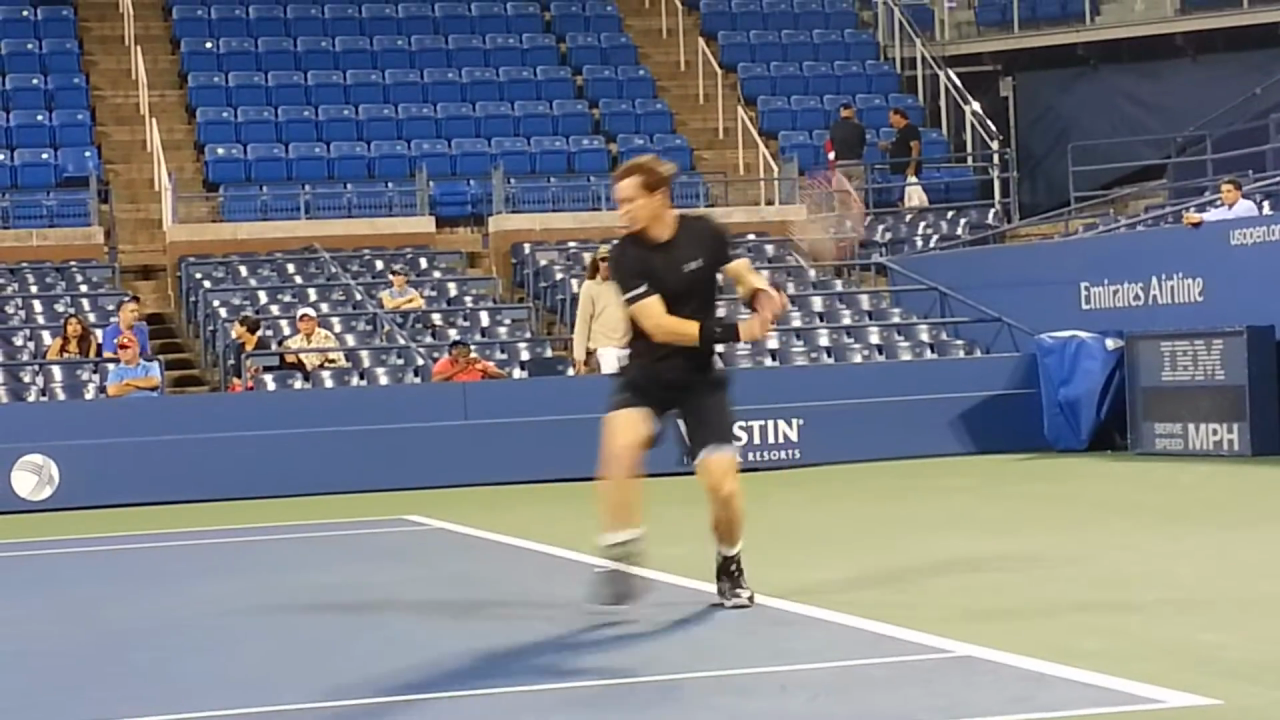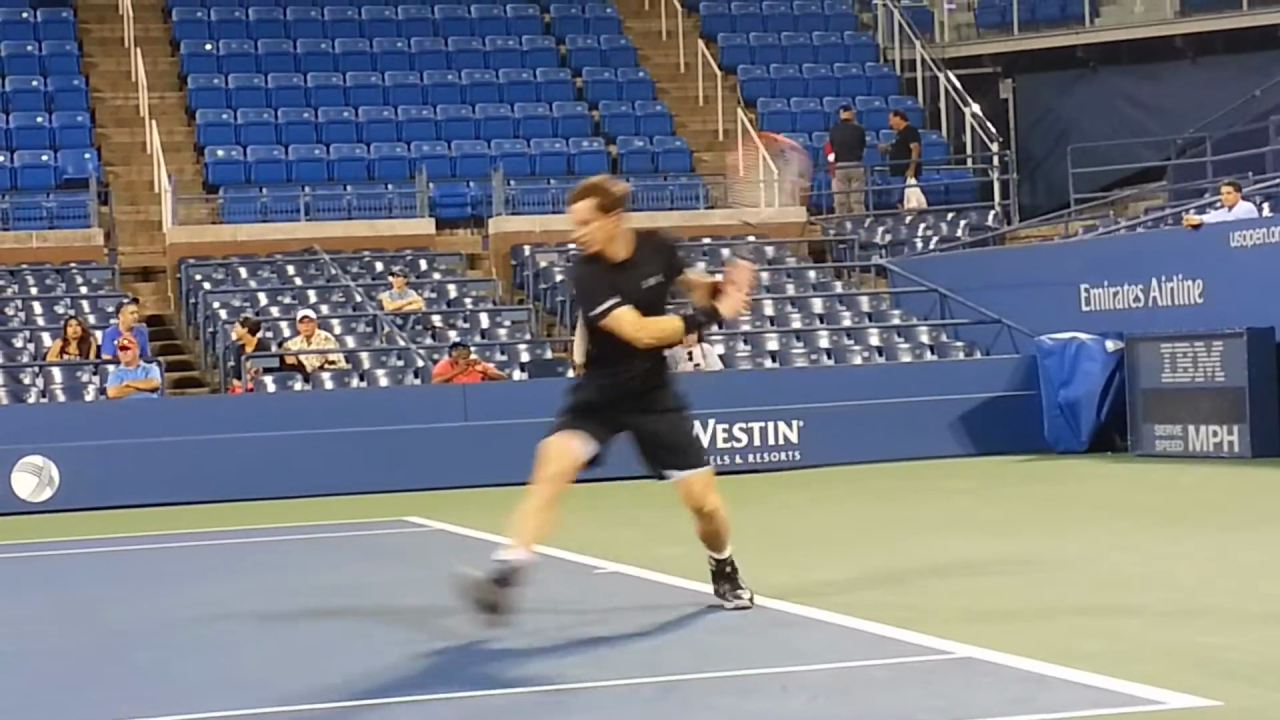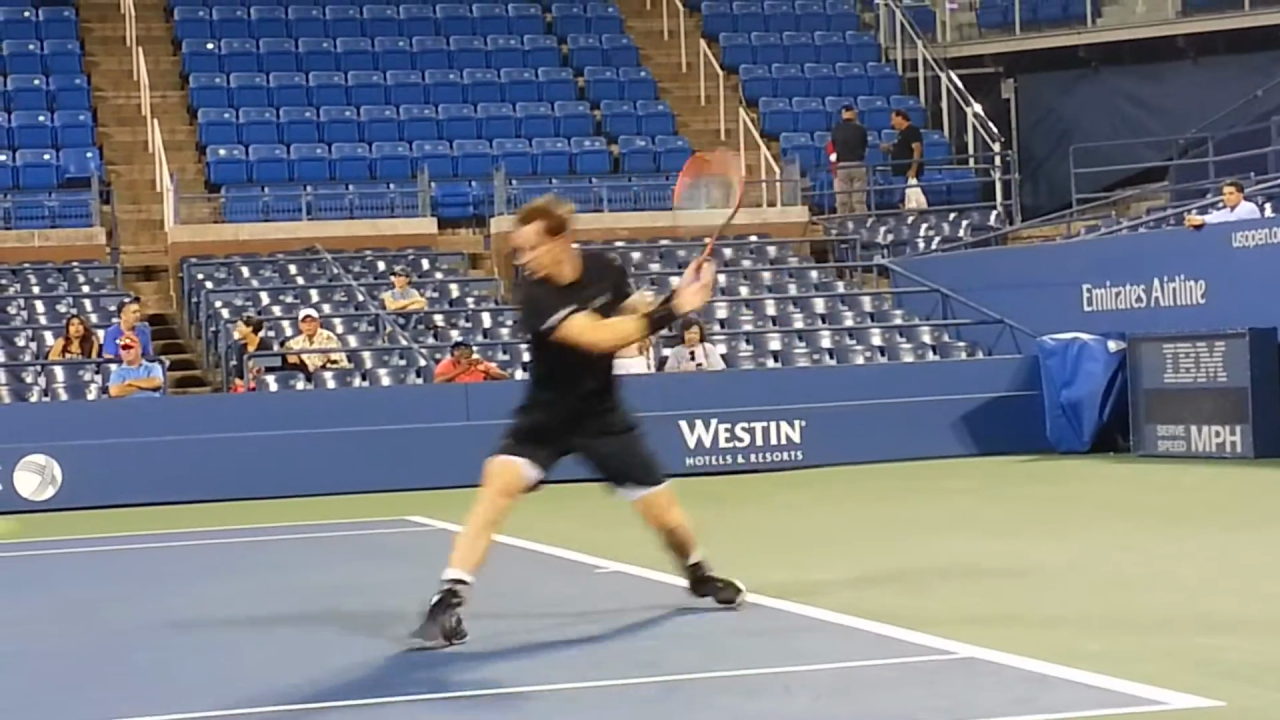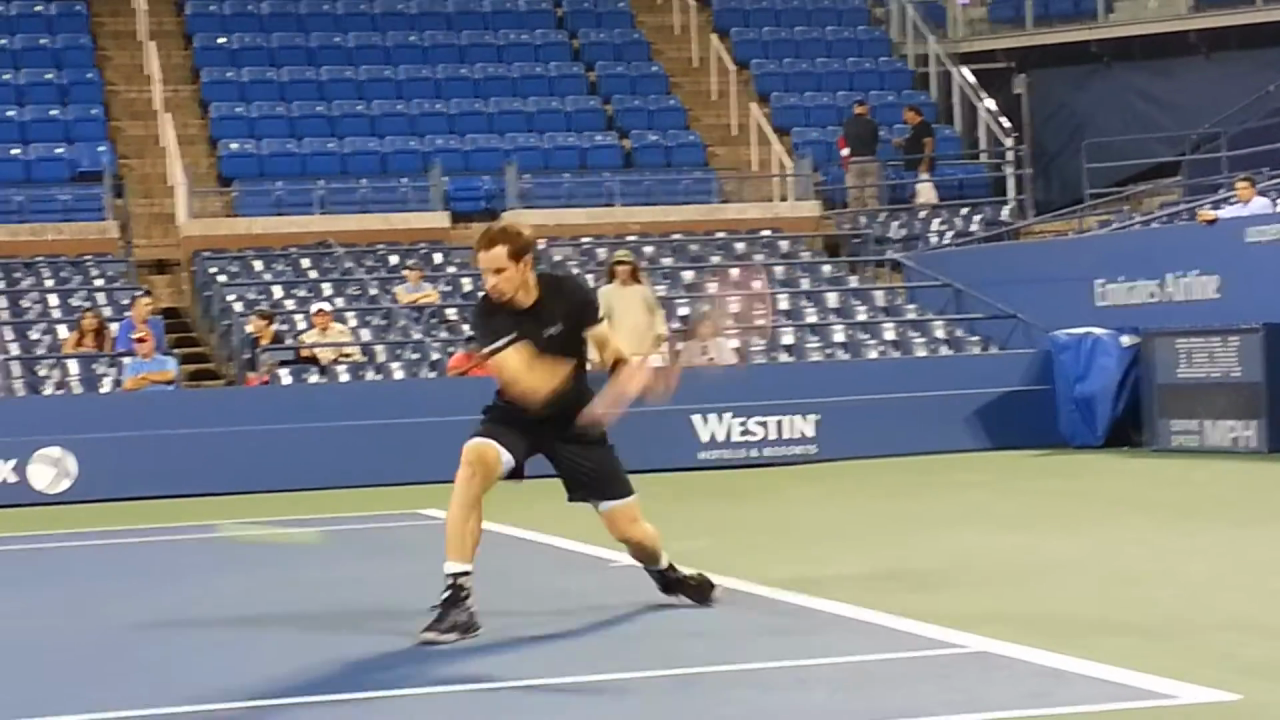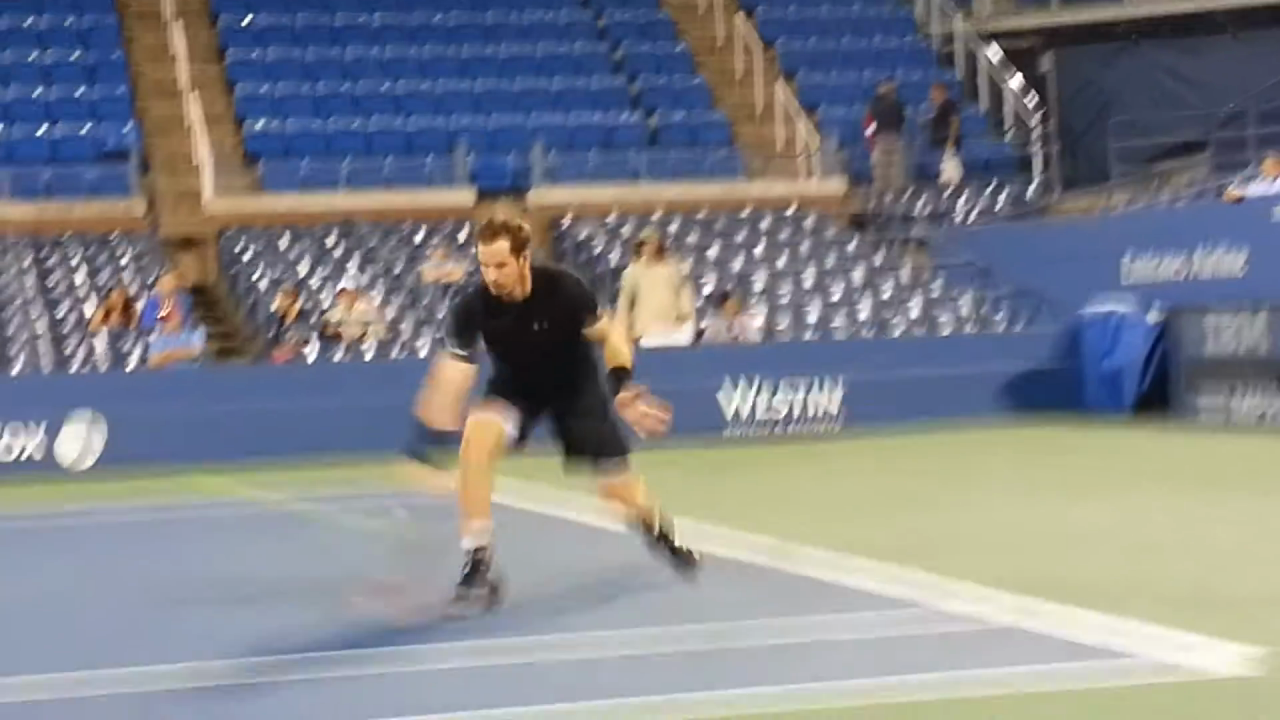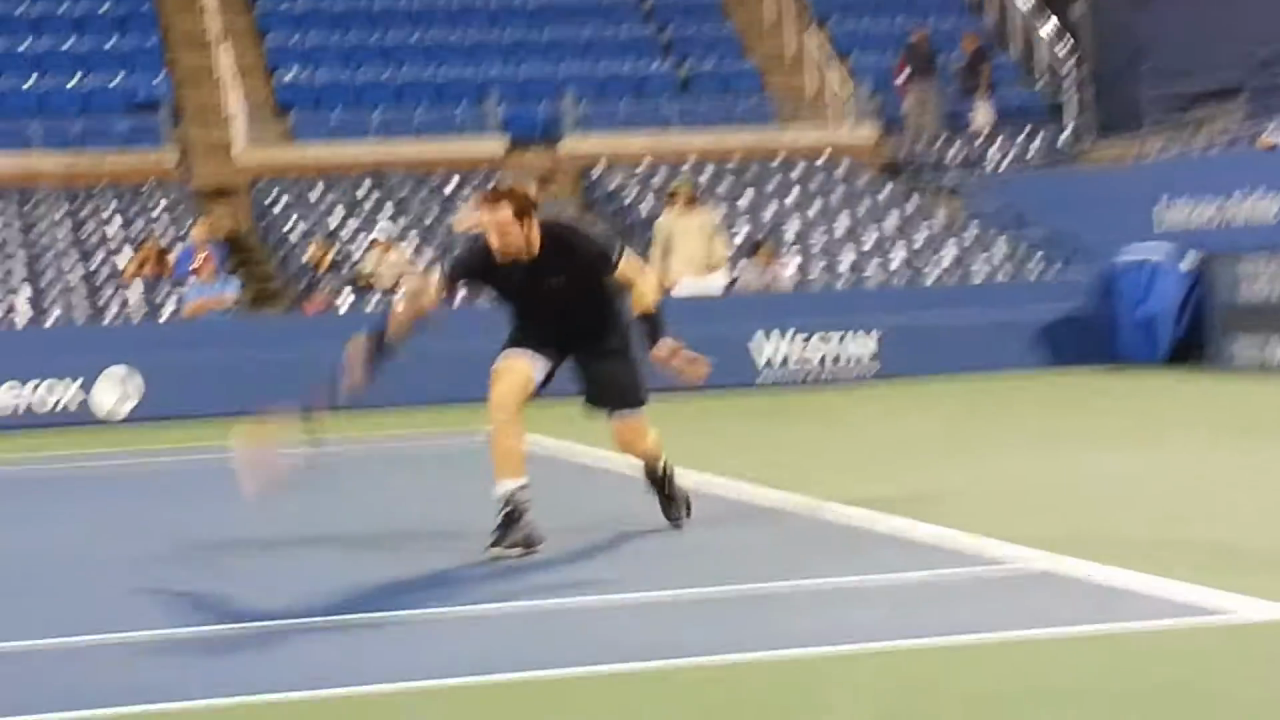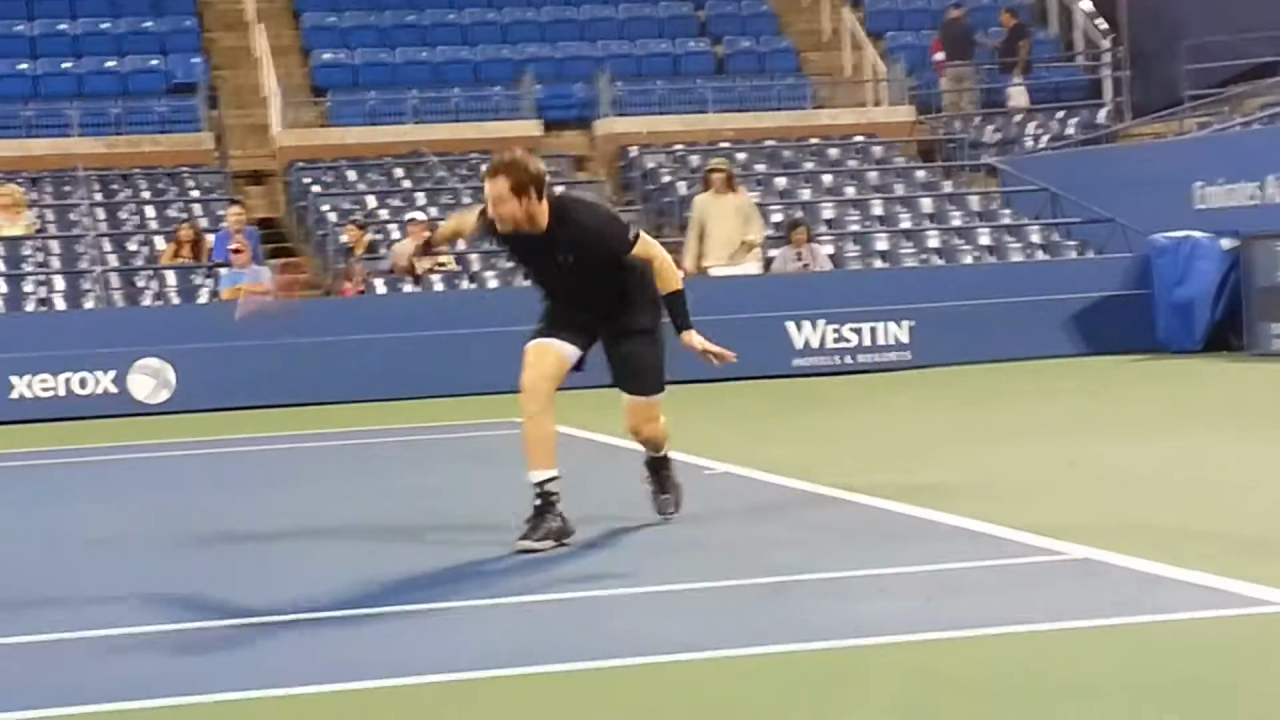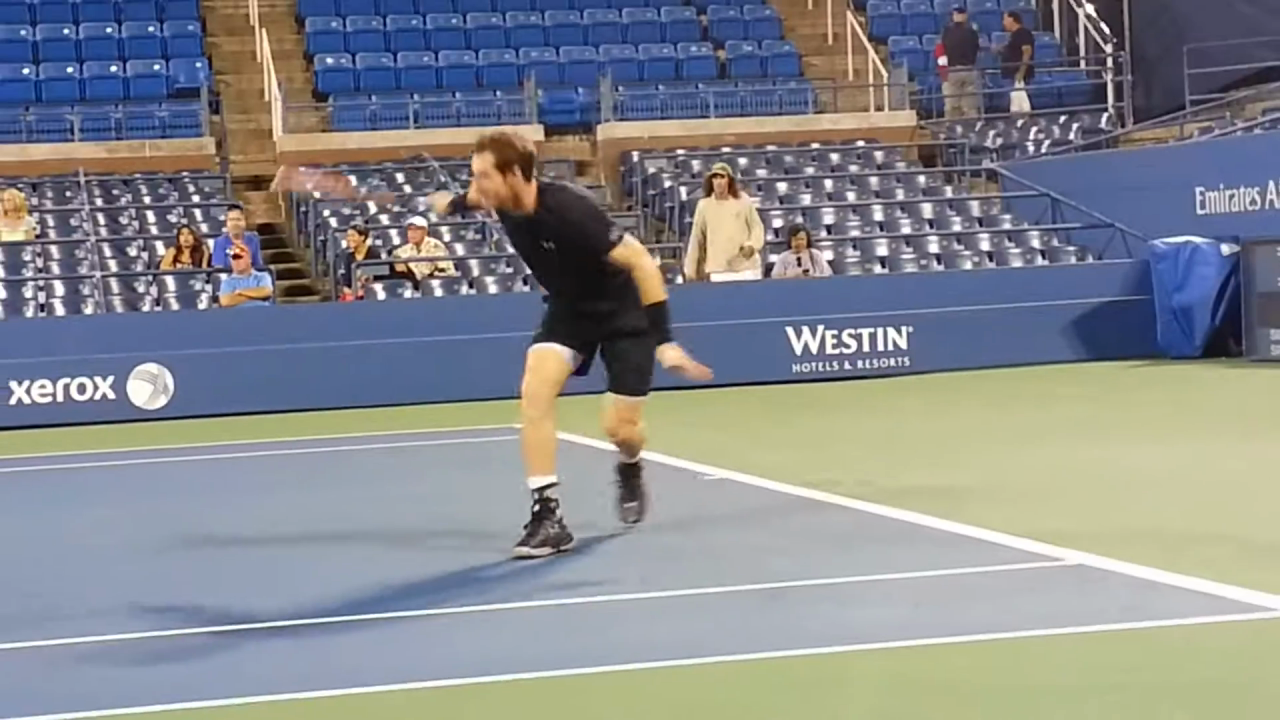
dt=0.1s
person 1, frame 1
left shoulder: (705, 233)
right shoulder: (627, 256)
left elbow: (746, 277)
right elbow: (657, 325)
left wrist: (762, 296)
right wrist: (732, 332)
left hip: (700, 375)
right hip: (646, 375)
left knee: (722, 484)
right knee: (618, 448)
left ankle: (730, 567)
right ankle: (619, 560)
person 1, frame 2
left shoulder: (659, 247)
right shoulder: (588, 276)
left elbow: (691, 289)
right elbow: (642, 334)
left wrist: (722, 287)
right wrist: (713, 314)
left hip: (652, 394)
right hip: (598, 393)
left knee: (704, 499)
right knee: (552, 470)
left ankle: (724, 572)
right ankle: (503, 578)
person 1, frame 3
left shoulder: (605, 270)
right shoulder: (536, 297)
left elbow: (637, 315)
right elbow: (602, 338)
left wrist: (677, 301)
right wrist: (668, 309)
left hip: (600, 414)
right hip: (546, 415)
left knee: (664, 515)
right knee: (496, 487)
left ankle: (698, 575)
right ankle: (449, 604)
person 1, frame 4
left shoulder: (569, 293)
right shoulder: (487, 316)
left elbow: (607, 344)
right elbow: (524, 382)
left wrist: (626, 369)
left hip: (575, 419)
right hip: (515, 419)
left knee: (627, 527)
right knee: (473, 469)
left ankle: (667, 574)
right ankle: (457, 599)
person 1, frame 5
left shoulder: (563, 287)
right shoulder: (472, 306)
left elbow: (608, 335)
right elbow: (450, 378)
left wrist: (622, 389)
right wrist: (430, 441)
left hip: (574, 385)
right hip: (516, 385)
left knee: (623, 490)
right knee: (477, 440)
left ankle: (662, 536)
right ankle: (478, 567)
person 1, frame 6
left shoulder: (572, 243)
right shoulder: (479, 255)
left elbow: (638, 276)
right elbow: (424, 296)
left wrist: (658, 339)
right wrist: (377, 343)
left hip: (598, 328)
right hip: (538, 331)
left knee: (633, 438)
right knee: (504, 395)
left ankle: (662, 477)
right ankle: (515, 519)
person 1, frame 7
left shoulder: (591, 219)
right shoulder: (499, 221)
left elbow: (657, 258)
right elbow: (469, 222)
left wrist: (684, 327)
left hip: (629, 309)
right hip: (570, 311)
left knee: (643, 424)
right knee: (535, 384)
left ankle: (659, 467)
right ankle: (547, 508)
person 1, frame 8
left shoulder: (573, 210)
right shoulder: (504, 200)
left elbow: (643, 266)
left wrist: (663, 339)
right wrist: (448, 203)
left hip: (625, 312)
right hip: (566, 310)
left knee: (620, 426)
right knee: (536, 394)
left ankle: (629, 471)
right ankle: (547, 515)
